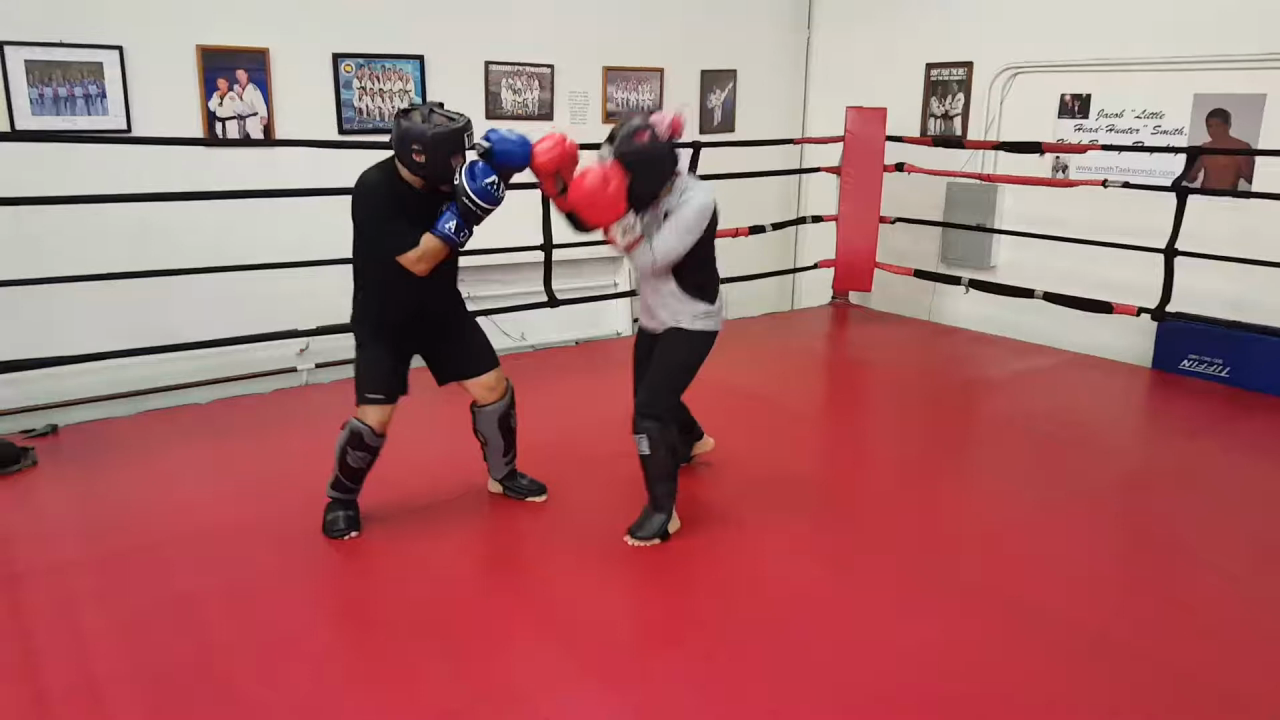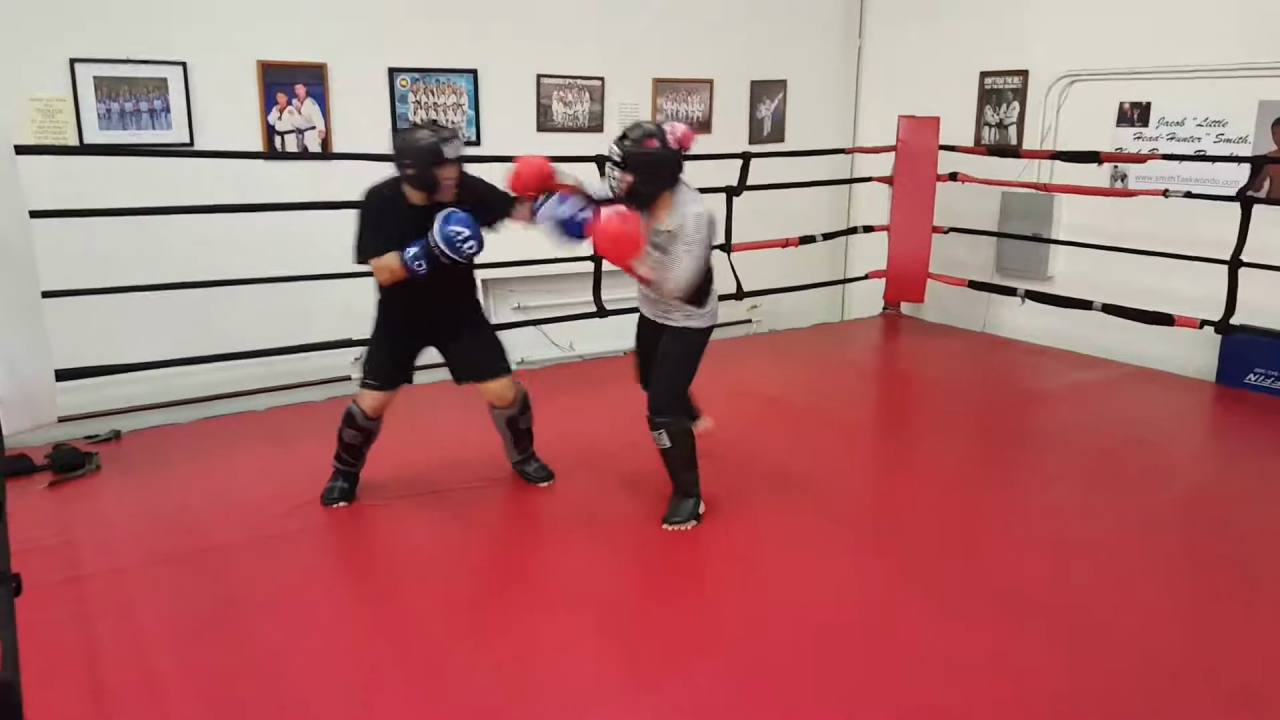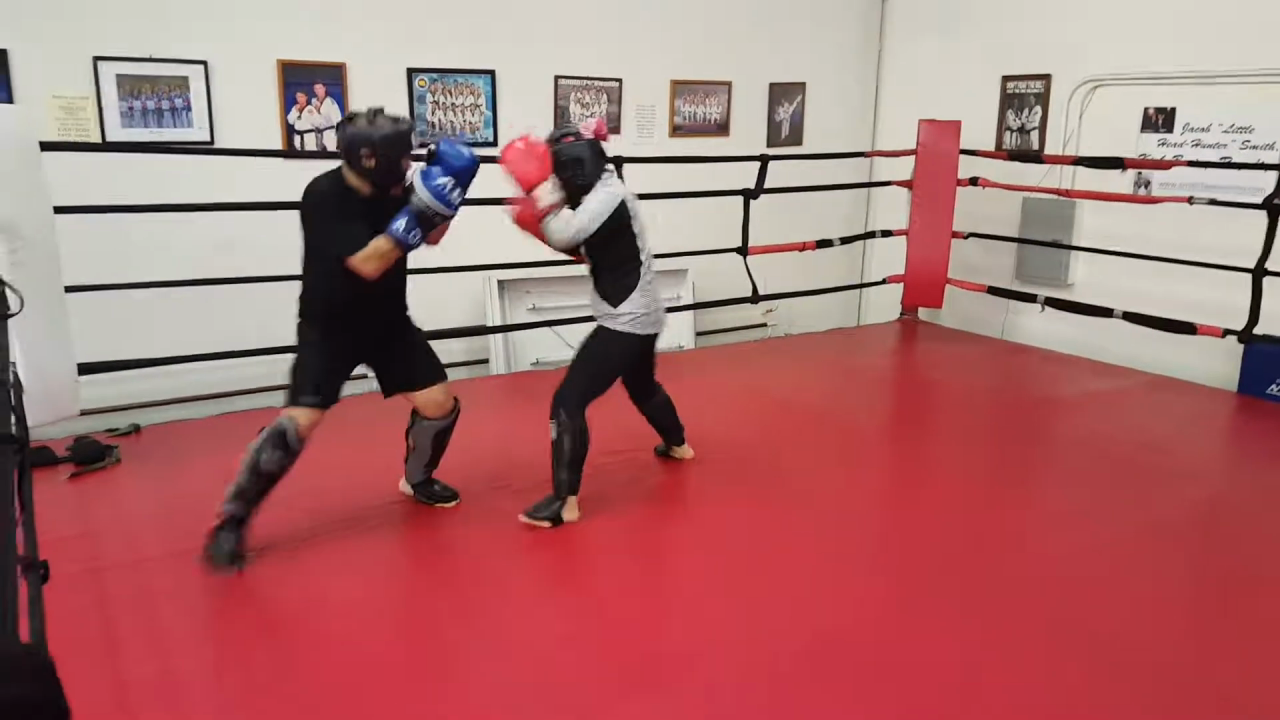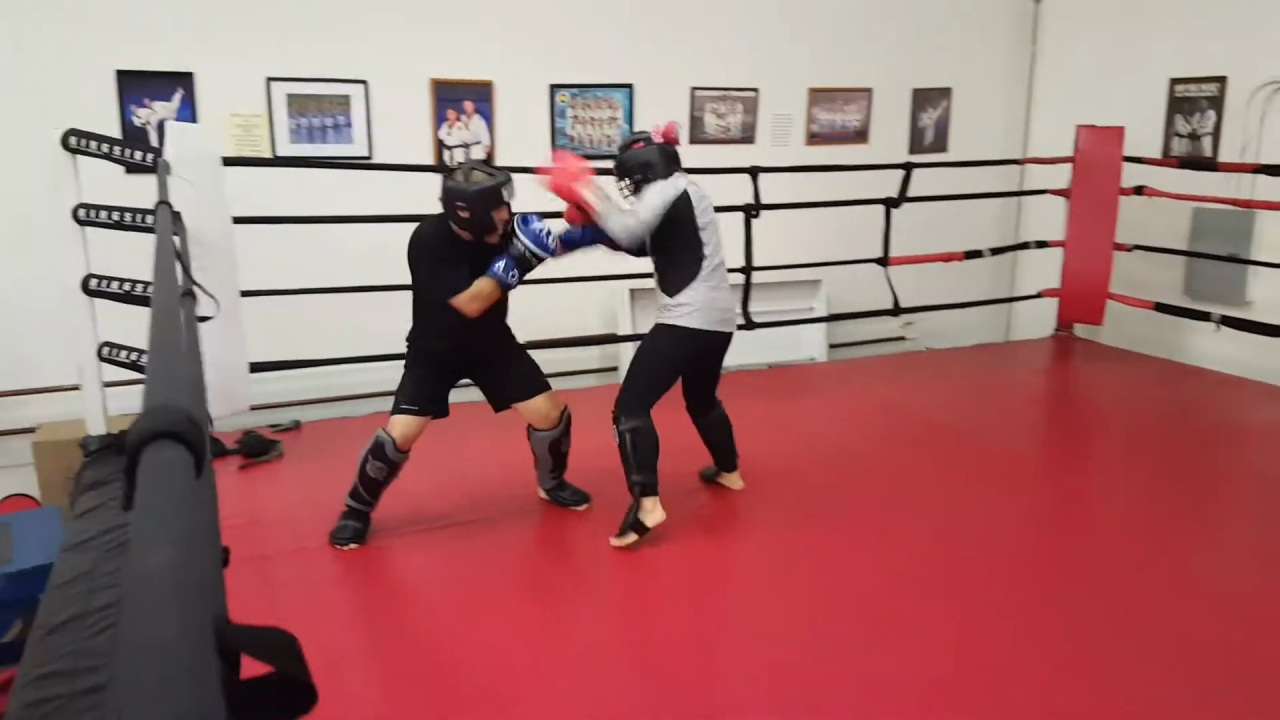
dt=1s
person 1, frame 1
left shoulder: (697, 200)
right shoulder: (642, 191)
left elbow: (651, 260)
right elbow: (586, 219)
left wrist: (616, 217)
right wrist: (559, 183)
left hip: (692, 323)
right hip: (654, 319)
left knee: (649, 413)
right knee: (653, 398)
left ankle: (662, 511)
right ankle: (694, 440)
person 1, frame 2
left shoulder: (692, 213)
right shoulder: (643, 190)
left elbow: (677, 284)
right elbow: (603, 190)
left wrist: (635, 257)
left hip: (686, 320)
right hip: (653, 312)
left knee: (662, 410)
right knee: (651, 380)
left ankle: (688, 496)
right ankle: (689, 419)
person 1, frame 3
left shoulder: (605, 196)
right shoulder: (609, 194)
left elbow: (567, 232)
right elbow: (577, 243)
left wrist: (538, 184)
right wrist: (539, 225)
left hip: (625, 323)
right hip: (642, 317)
left knee: (568, 403)
right knee: (641, 385)
left ankle: (566, 500)
right ankle: (678, 444)
person 1, frame 4
left shoulder: (669, 190)
right shoulder: (687, 194)
left elbow: (626, 228)
right elbow: (644, 241)
left wrist: (582, 192)
right wrist: (594, 226)
left hip: (686, 320)
right hip: (719, 319)
left knee: (630, 407)
right knee: (702, 398)
left ankle: (646, 504)
right ankle: (728, 470)
person 2, frame 1
left shoulder: (438, 174)
right shoulder: (375, 190)
left elbow: (481, 183)
right elbow: (419, 261)
left wrist: (498, 166)
right wrist: (464, 210)
left hip: (440, 307)
right hip: (384, 318)
left knee: (492, 387)
right knee: (373, 418)
left ankle: (502, 473)
right ankle: (342, 497)
person 2, frame 2
left shoulder: (465, 189)
right shoulder: (379, 200)
left elbow: (515, 208)
right elbow: (383, 271)
right wrist: (431, 249)
left hip: (458, 311)
right hip: (400, 315)
left knee: (504, 391)
right knee: (371, 403)
left ankle: (523, 457)
right ankle: (346, 471)
person 2, frame 3
left shoulder: (390, 187)
right shoulder: (323, 197)
left elbow: (432, 235)
right elbow: (368, 263)
left wrist: (450, 186)
right wrist: (416, 215)
left hip: (385, 321)
right hip: (329, 326)
left knee: (440, 403)
right knee: (297, 423)
left ankle: (418, 479)
right ankle: (231, 520)
person 2, frame 4
left shoulder: (493, 229)
right shoulder: (429, 241)
left elbow: (536, 241)
right elbow: (470, 303)
left wrist: (582, 235)
right wrist: (515, 261)
left hip: (491, 342)
right hip: (434, 350)
left knee: (549, 414)
right knee: (399, 434)
left ankle: (552, 484)
right ankle: (357, 508)
